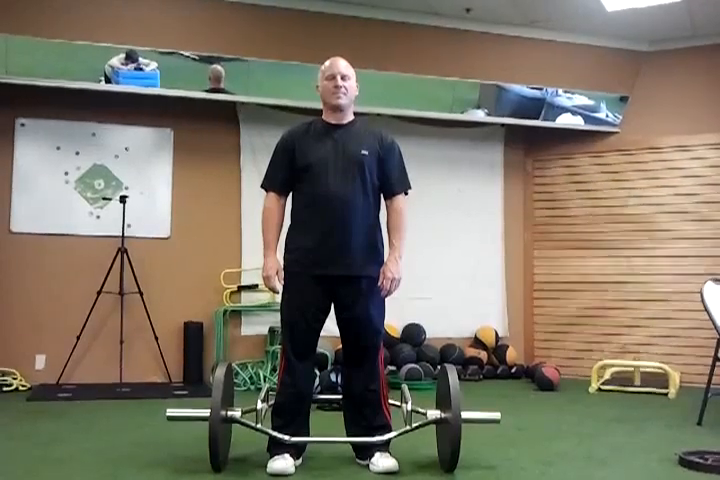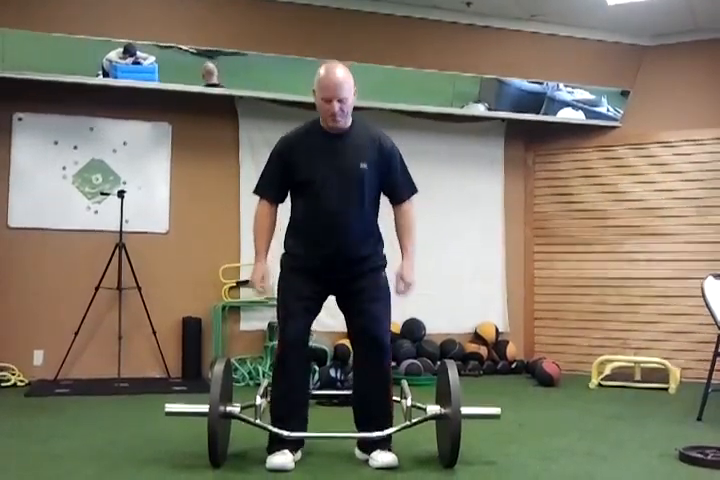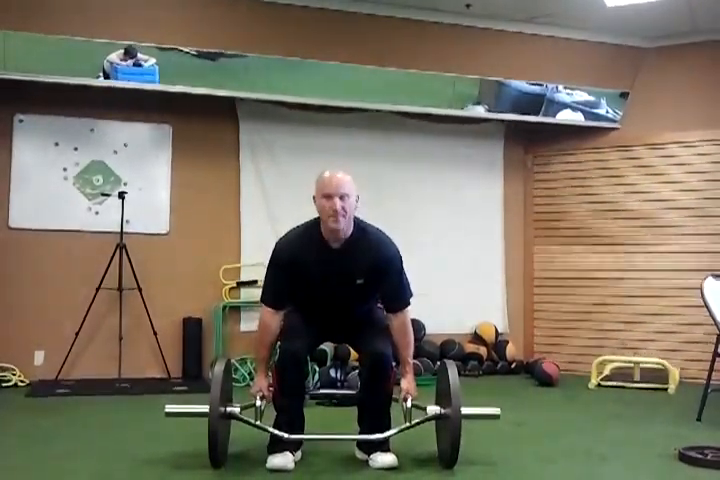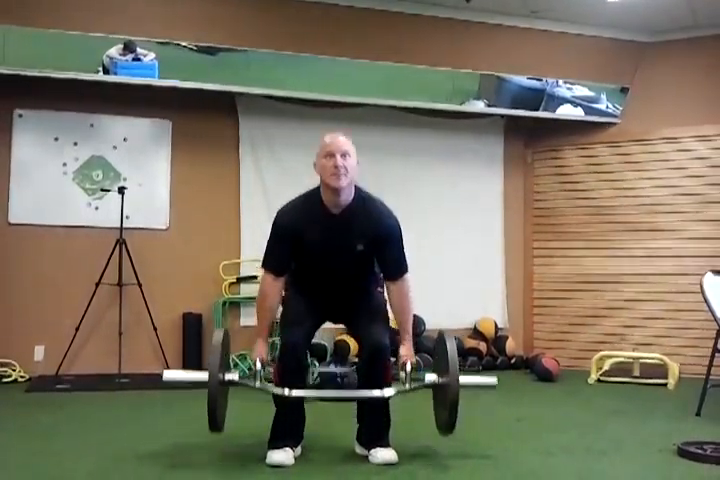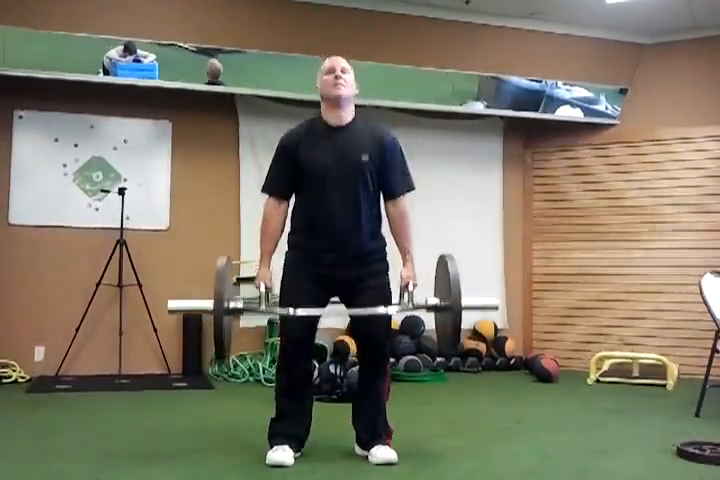
dt=1s
person 1, frame 1
left shoulder: (380, 142)
right shoulder: (295, 140)
left elbow: (396, 201)
right elbow: (275, 198)
left wrist: (395, 256)
right wrist: (270, 254)
left hip: (363, 269)
right hip: (304, 268)
left knee: (366, 356)
right knee: (296, 355)
left ankle: (372, 445)
person 1, frame 2
left shoulder: (379, 145)
right shoulder: (292, 145)
left elbow: (403, 203)
right elbow: (267, 203)
left wrist: (408, 259)
right wrist: (260, 261)
left hip: (364, 267)
right hip: (303, 267)
left knee: (375, 343)
right knee: (291, 342)
left ankle: (374, 441)
right ankle: (285, 442)
person 1, frame 3
left shoulder: (381, 247)
right shoulder: (291, 246)
left elbow: (398, 312)
right elbow: (272, 311)
left wrist: (408, 373)
right wrist: (261, 372)
left hip: (362, 315)
right hip: (307, 314)
left knee: (380, 355)
right knee: (290, 353)
left ankle: (373, 441)
right ankle: (285, 442)
person 1, frame 4
left shoulder: (380, 217)
right shoulder: (293, 215)
left elbow: (397, 281)
right elbow: (273, 279)
left wrist: (407, 342)
right wrist: (261, 340)
left hip: (361, 294)
right hip: (306, 293)
left knee: (377, 347)
right knee: (292, 346)
left ankle: (373, 440)
right ankle: (285, 441)
person 1, frame 5
left shoulder: (381, 140)
right shoulder: (295, 141)
left elbow: (396, 203)
right elbow: (276, 205)
left wrist: (407, 261)
right wrist: (264, 264)
left hip: (367, 265)
right hip: (306, 264)
left knee: (376, 342)
right knee: (295, 342)
left ankle: (373, 437)
right ankle: (286, 438)
